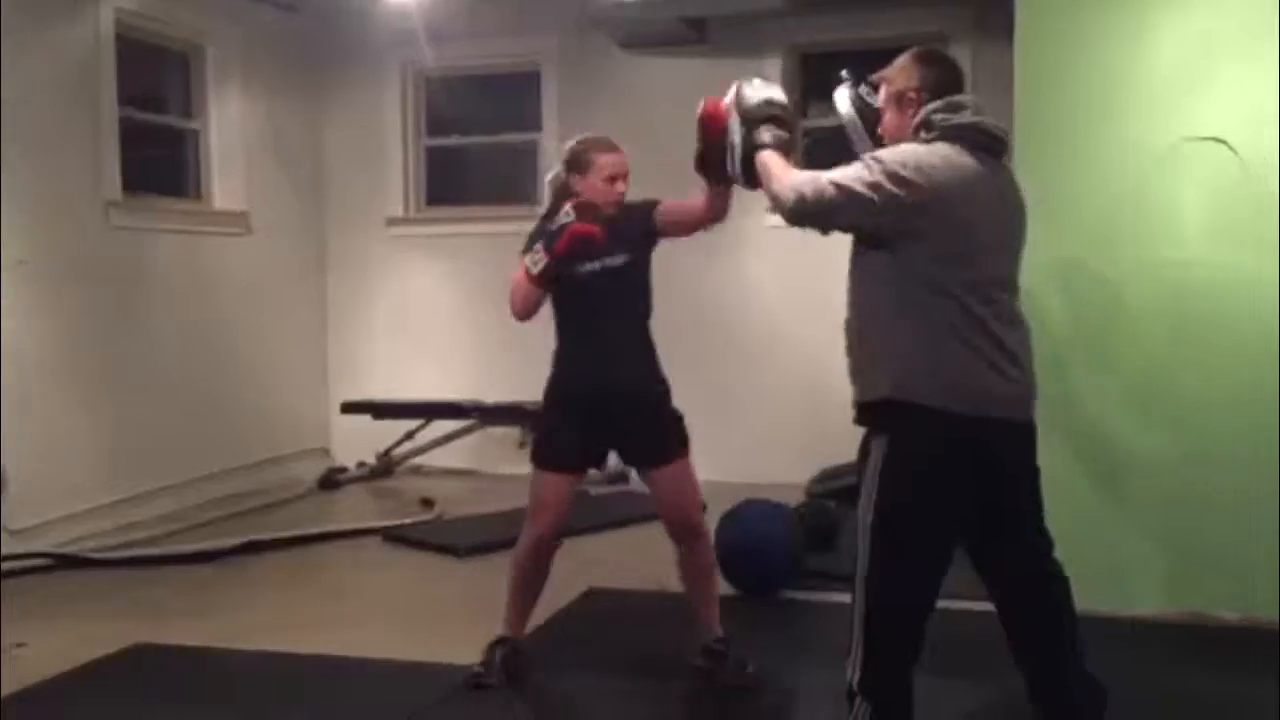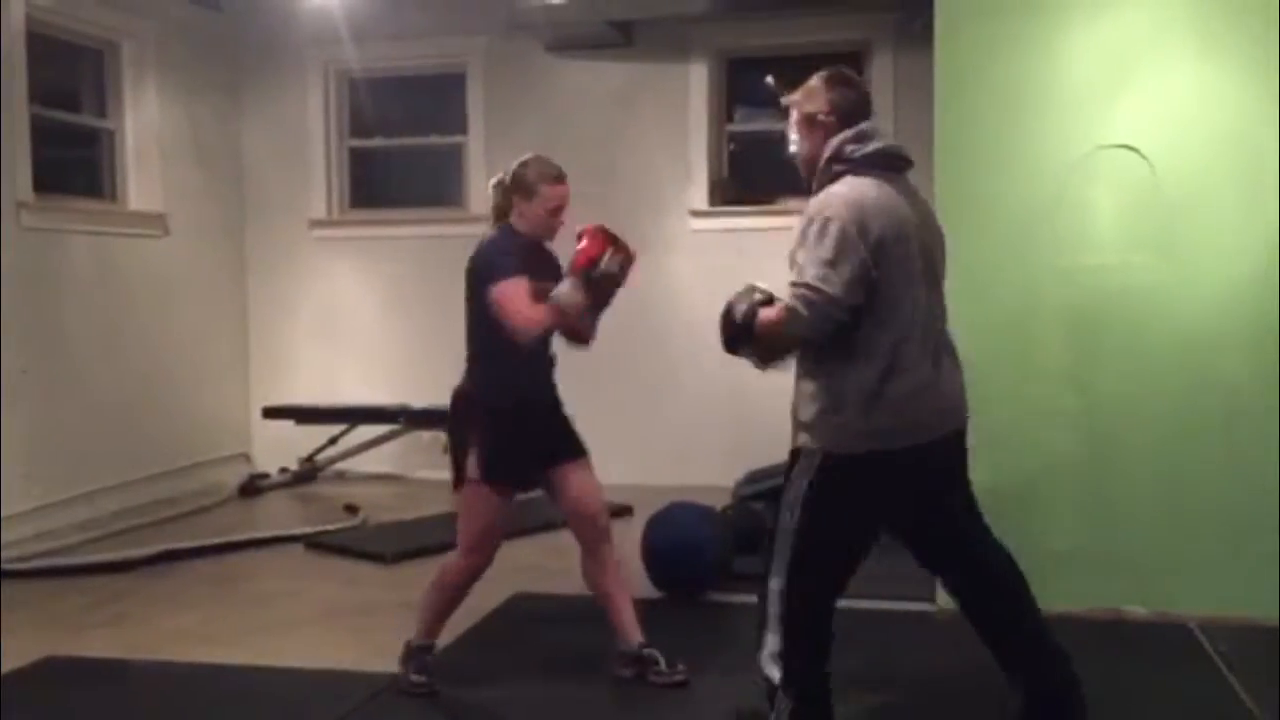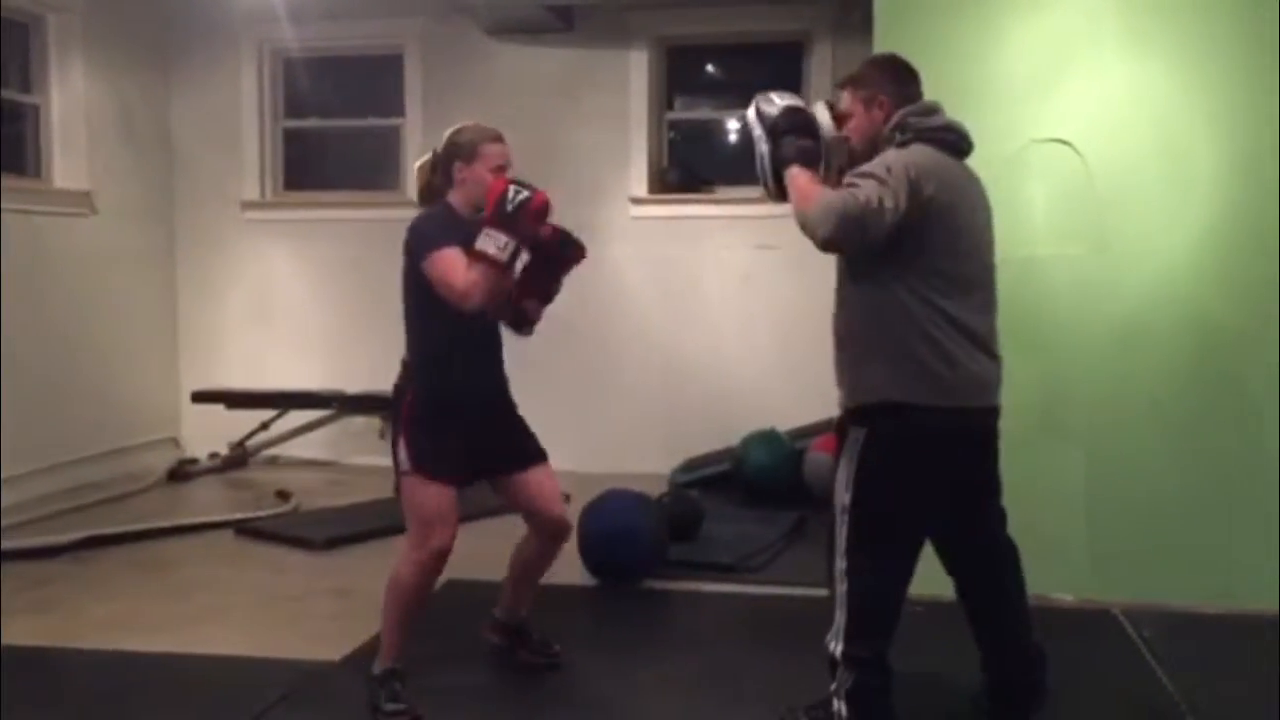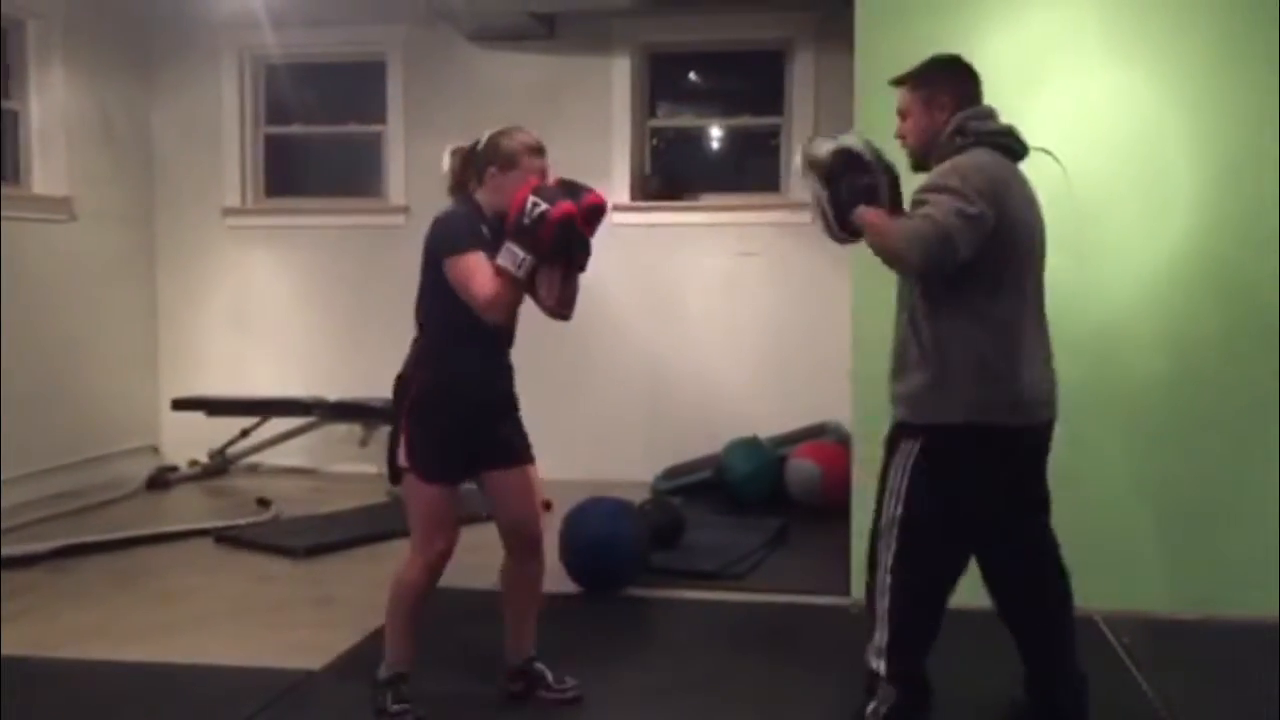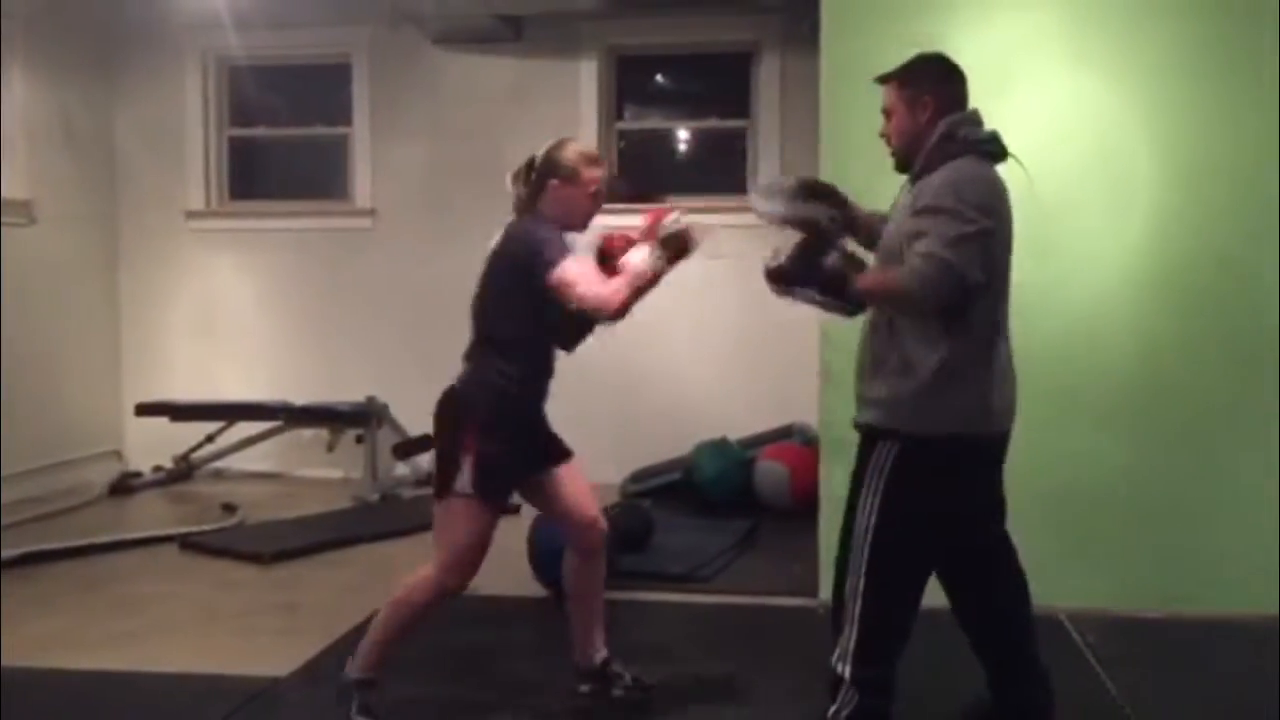
dt=1s
person 1, frame 1
left shoulder: (914, 168)
right shoulder: (995, 176)
left elbow: (803, 197)
left wrist: (764, 143)
right wrist: (872, 154)
left hip: (925, 416)
right hip: (1005, 413)
left knee: (891, 588)
right knee: (1028, 573)
person 1, frame 2
left shoulder: (838, 206)
right shoulder: (909, 200)
left elbow: (810, 317)
left wrist: (752, 320)
right wrist: (780, 321)
left hip: (858, 439)
right hip: (937, 426)
left knee: (800, 588)
right knee: (977, 567)
person 1, frame 3
left shoulder: (902, 167)
right shoulder: (955, 173)
left elbow: (831, 222)
left wrist: (795, 161)
right wrist: (817, 165)
left hip: (901, 405)
right hip: (969, 399)
left knee: (867, 557)
right knee: (982, 547)
person 1, frame 4
left shoulder: (966, 174)
right shoulder: (1004, 176)
left elbow: (919, 249)
left wrist: (861, 209)
right wrist: (880, 209)
left hip: (954, 417)
right hip: (1017, 412)
left knee: (907, 575)
right knee: (1027, 564)
person 1, frame 5
left shoulder: (956, 185)
right shoulder: (958, 179)
left elbow: (928, 282)
right elbow: (892, 239)
left wrist: (845, 280)
right wrist: (841, 214)
left hip: (920, 424)
right hip: (971, 419)
left knee: (872, 588)
right knee: (982, 565)
person 2, frame 1
left shoulder: (637, 221)
right shoulder: (550, 232)
left elbow: (712, 210)
right elbow: (521, 306)
left wrist: (715, 161)
right wrist: (552, 246)
left hip: (644, 397)
right hip: (576, 400)
left knee: (689, 525)
right knee: (543, 530)
left ankle: (714, 643)
right ankle: (508, 642)
person 2, frame 2
left shoulder: (544, 258)
right shoulder: (495, 253)
left elbow: (577, 334)
right elbow: (529, 329)
left wrist: (599, 287)
right wrist: (578, 281)
left hip: (539, 410)
right hip: (488, 415)
left knee: (595, 525)
right knee: (478, 548)
left ankle: (634, 649)
right ankle: (419, 650)
person 2, frame 3
left shoulder: (491, 223)
right shoulder: (431, 228)
right elbow: (470, 296)
right wrist: (498, 233)
left hip: (491, 403)
right hip: (432, 406)
left knee: (554, 520)
right knee: (432, 544)
left ankle: (508, 621)
right ankle: (386, 671)
person 2, frame 4
left shoulder: (514, 227)
right shoulder: (454, 226)
right elbow: (492, 305)
right wrist: (526, 244)
left hip: (492, 401)
right hip: (435, 403)
left knee: (527, 538)
right knee: (433, 549)
left ankle: (521, 666)
person 2, frame 5
left shoulder: (542, 243)
right shoulder: (534, 241)
left elbow: (568, 319)
right elbow: (606, 304)
right wrist: (657, 254)
left hip: (520, 418)
right hip: (479, 420)
left knee: (590, 532)
right knee: (453, 569)
left ankle: (595, 667)
